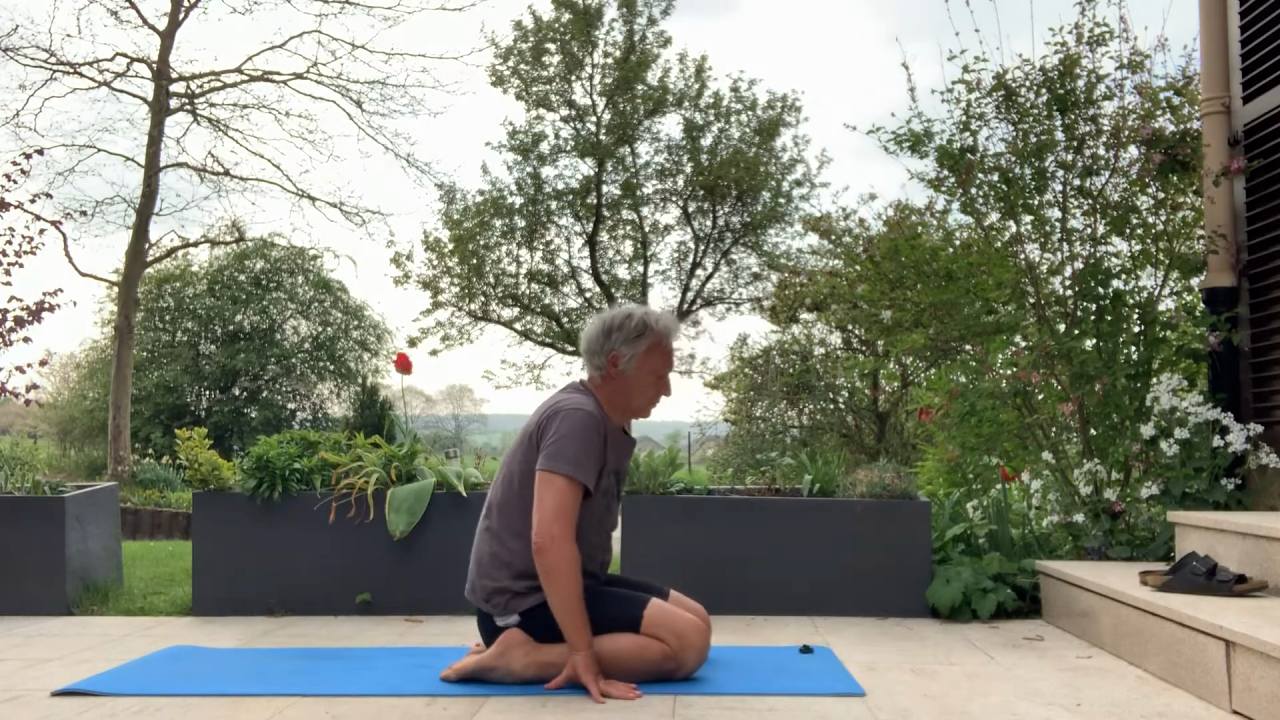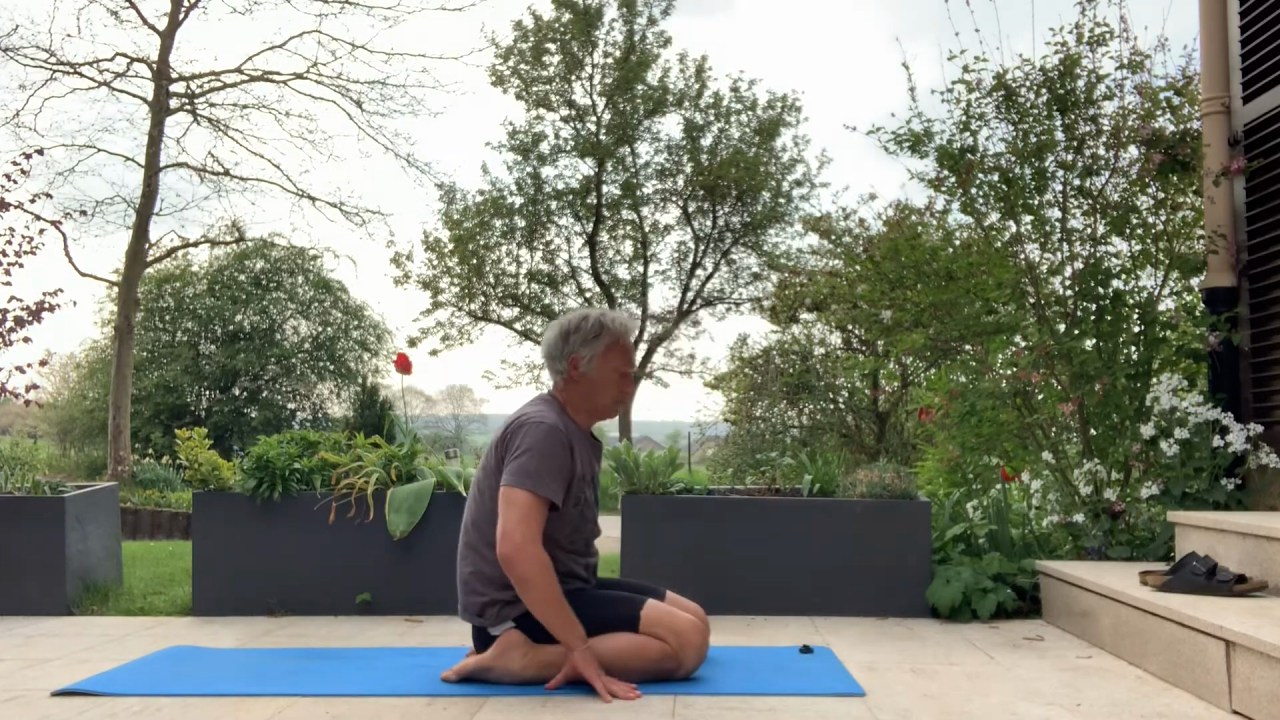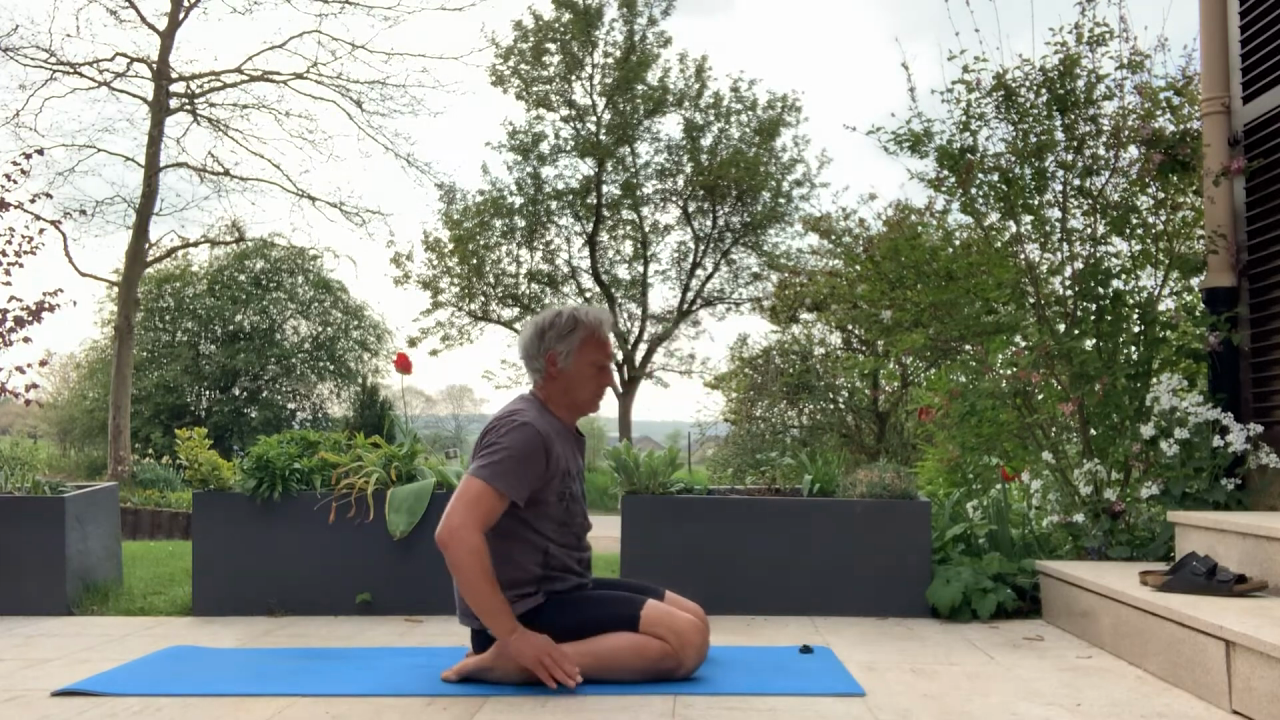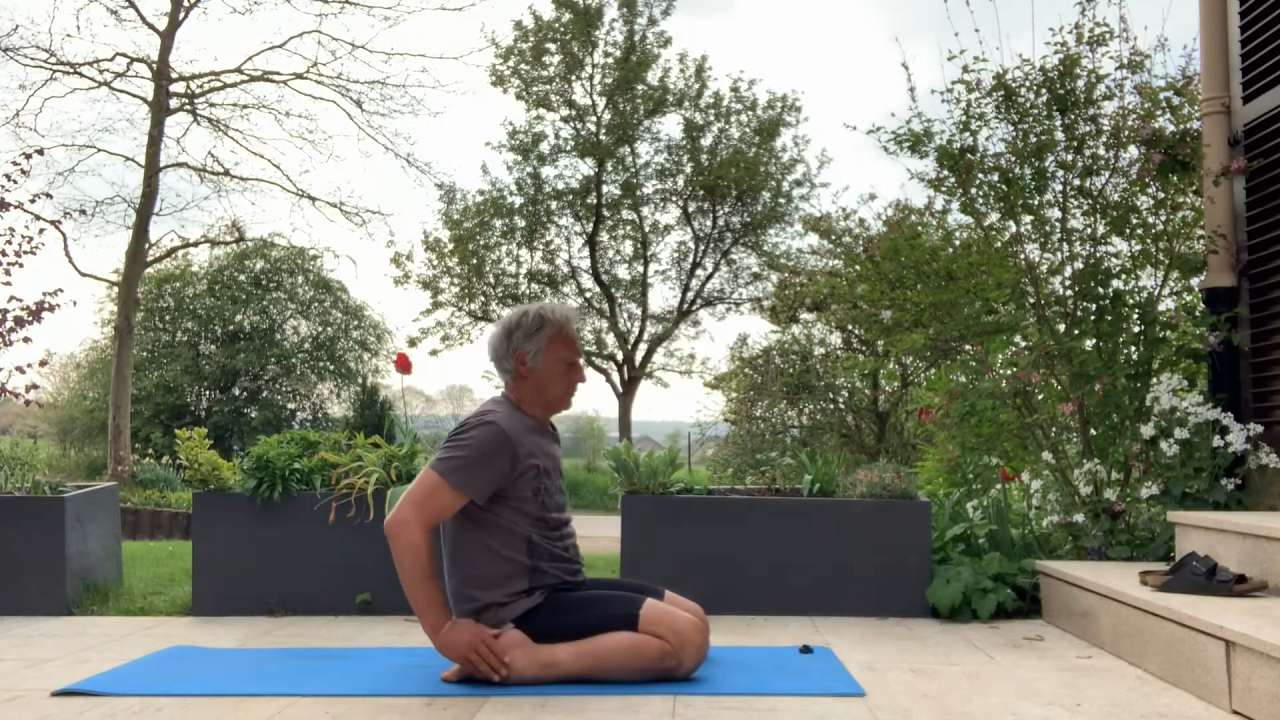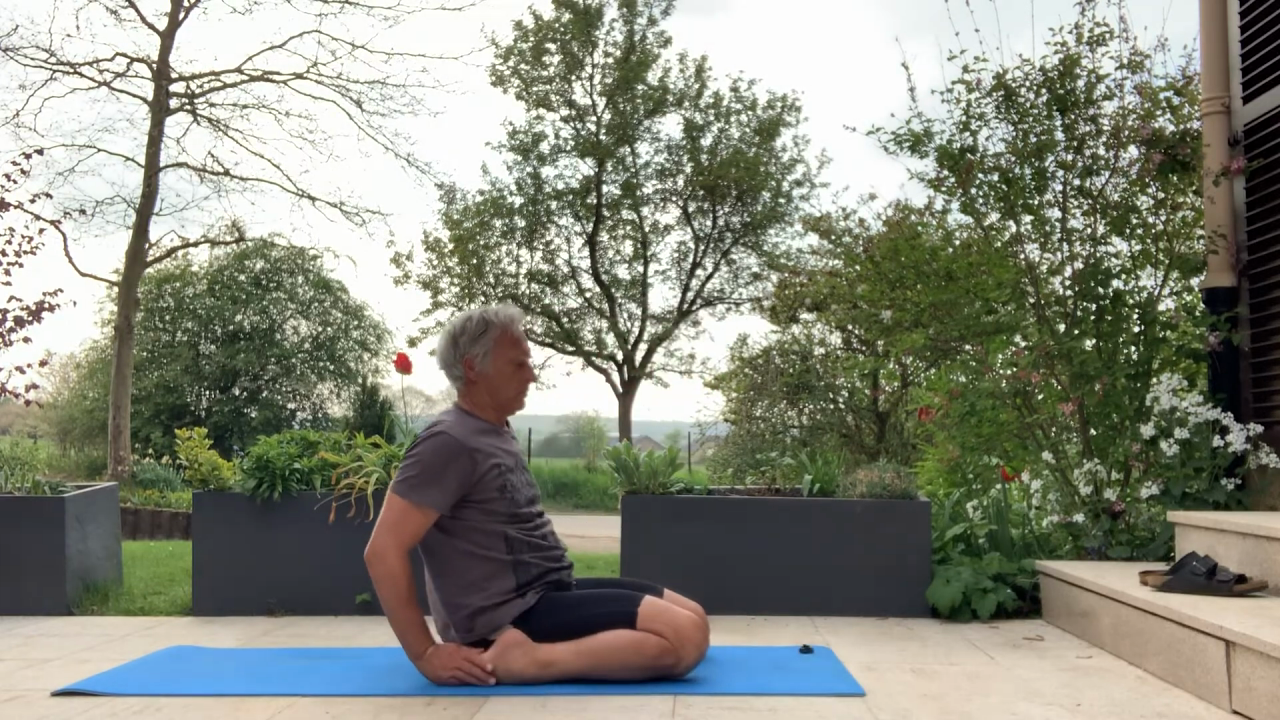
dt=0.4s
person 1, frame 1
left shoulder: (603, 421)
right shoulder: (578, 417)
right elbow: (550, 541)
right wrist: (582, 651)
left hip: (554, 591)
right hip: (525, 604)
left knee: (695, 619)
right knee: (687, 642)
left ankle: (531, 644)
right ankle: (522, 657)
person 1, frame 2
left shoulder: (574, 431)
right shoulder: (543, 431)
right elbow: (516, 550)
right wrist: (579, 647)
left hip: (555, 593)
right hip: (517, 612)
left knee: (694, 618)
right knee: (686, 640)
left ankle: (528, 649)
right ankle: (521, 657)
person 1, frame 3
left shoulder: (560, 429)
right shoulder: (525, 431)
right elbow: (456, 533)
right wrist: (509, 635)
left hip: (557, 593)
right hip: (523, 610)
left knee: (694, 618)
right knee: (686, 640)
right ankle: (511, 657)
person 1, frame 4
left shoulder: (537, 429)
right shoulder: (495, 433)
right elbow: (404, 523)
right wrist: (442, 630)
left hip: (556, 594)
right hip: (518, 616)
left knee: (693, 619)
right knee: (686, 640)
right ankle: (517, 658)
person 1, frame 5
left shoulder: (496, 432)
right shoulder: (450, 443)
right elbow: (384, 552)
right wrist: (425, 654)
left hip: (551, 593)
right hip: (515, 618)
left knee: (692, 617)
right knee: (685, 638)
left ankle: (525, 650)
right ankle: (521, 659)
